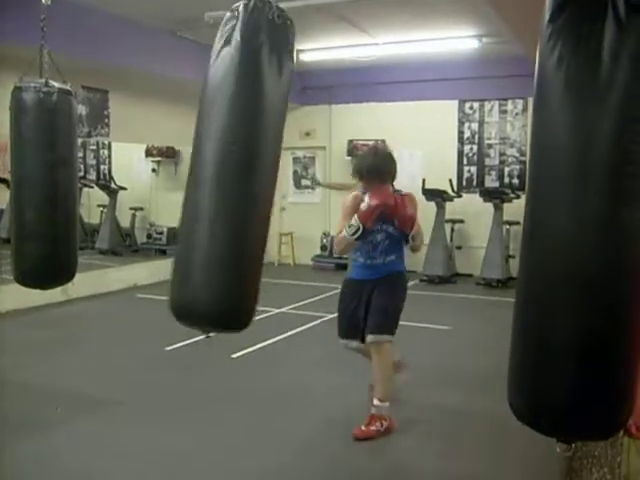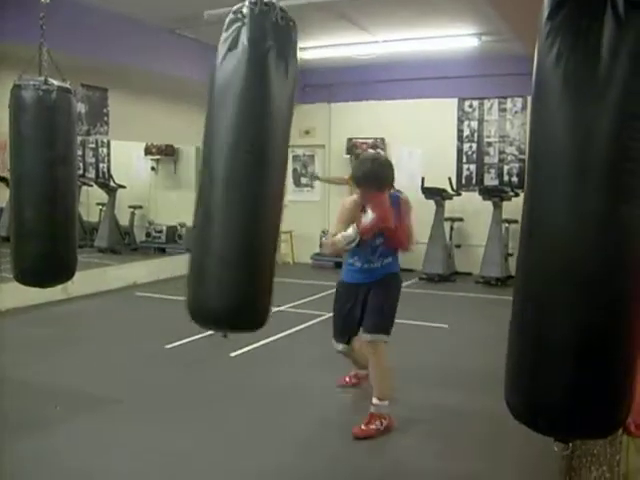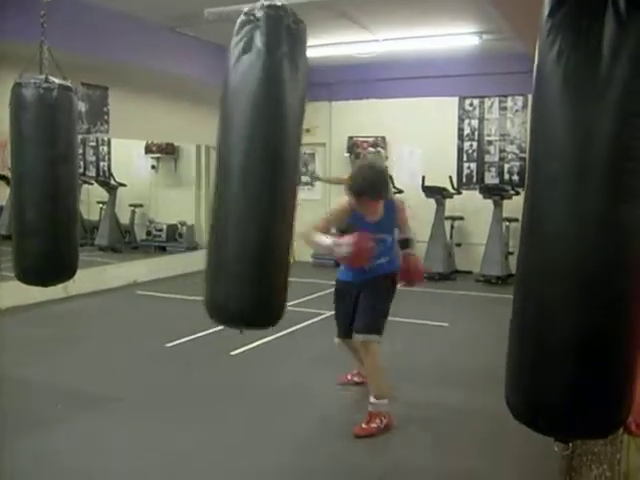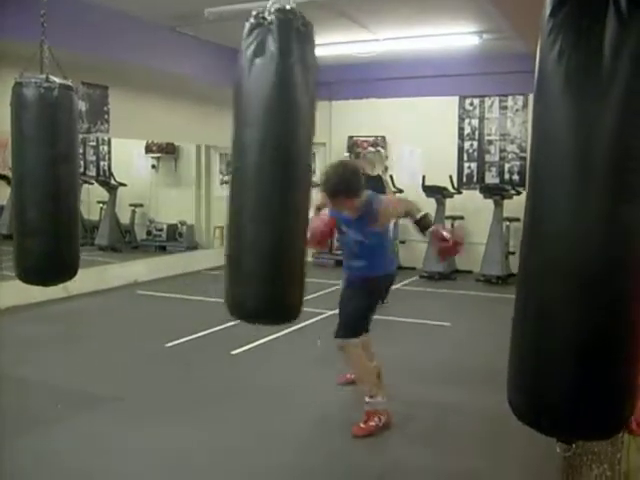
dt=0.1s
person 1, frame 1
left shoulder: (406, 200)
right shoulder: (354, 200)
left elbow: (417, 246)
right elbow: (339, 247)
left wrist: (409, 224)
right wrist: (362, 218)
left hip: (391, 278)
right hip: (357, 279)
left knee: (377, 340)
right knee: (350, 339)
left ankle: (382, 415)
right ankle: (385, 366)
person 1, frame 2
left shoulder: (401, 203)
right shoulder: (353, 204)
left elbow: (406, 236)
right elbow: (330, 245)
left wrist: (399, 244)
right wrist: (361, 228)
left hip: (386, 279)
right hip: (351, 281)
left knee: (372, 339)
right knee: (342, 343)
left ankle: (381, 414)
right ankle: (364, 370)
person 1, frame 3
left shoulder: (396, 207)
right shoulder: (345, 208)
right elbow: (311, 234)
left wrist: (408, 254)
right wrist: (337, 246)
left hip: (381, 279)
right hip: (349, 280)
left knee: (365, 340)
right knee: (347, 338)
left ankle: (380, 413)
right ankle: (366, 371)
person 1, frame 4
left shoulder: (379, 206)
right shoulder: (339, 201)
left elbow: (410, 206)
right elbow: (325, 204)
left wrist: (430, 228)
right wrist: (319, 211)
left hip: (372, 278)
right hip: (354, 275)
left knee: (347, 340)
right knee: (356, 328)
left ankle: (377, 410)
right ankle: (369, 371)
